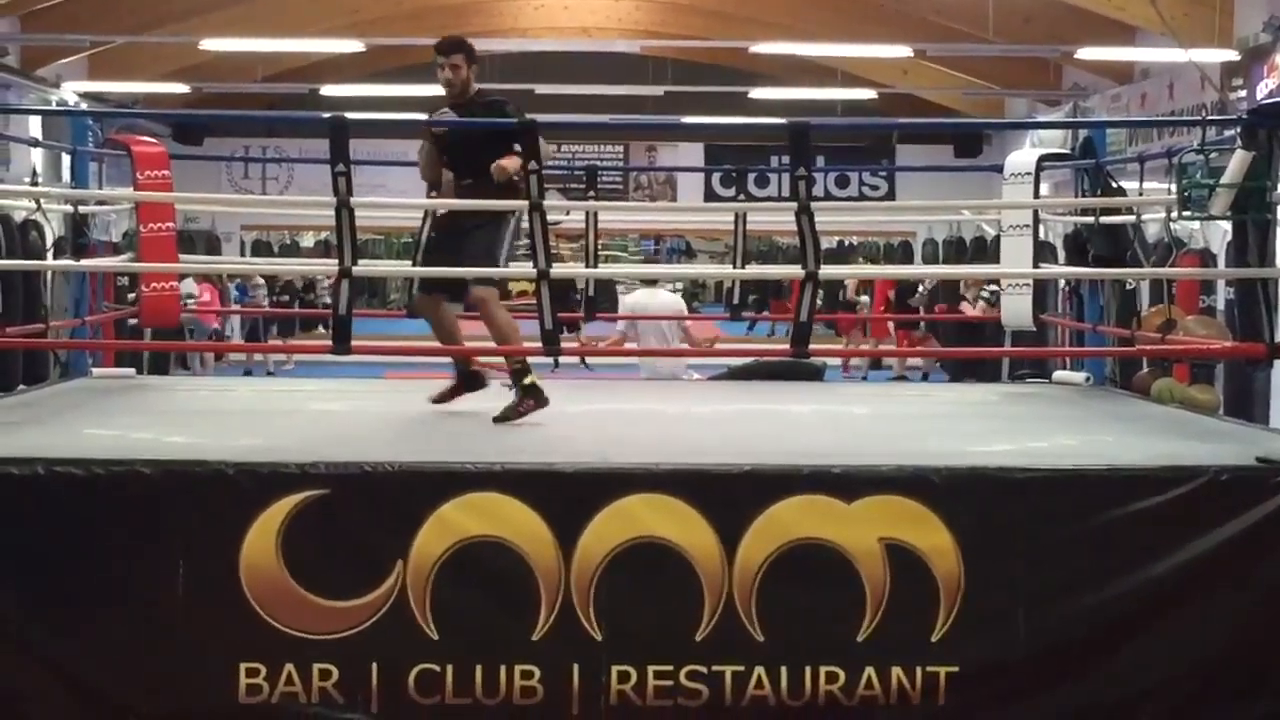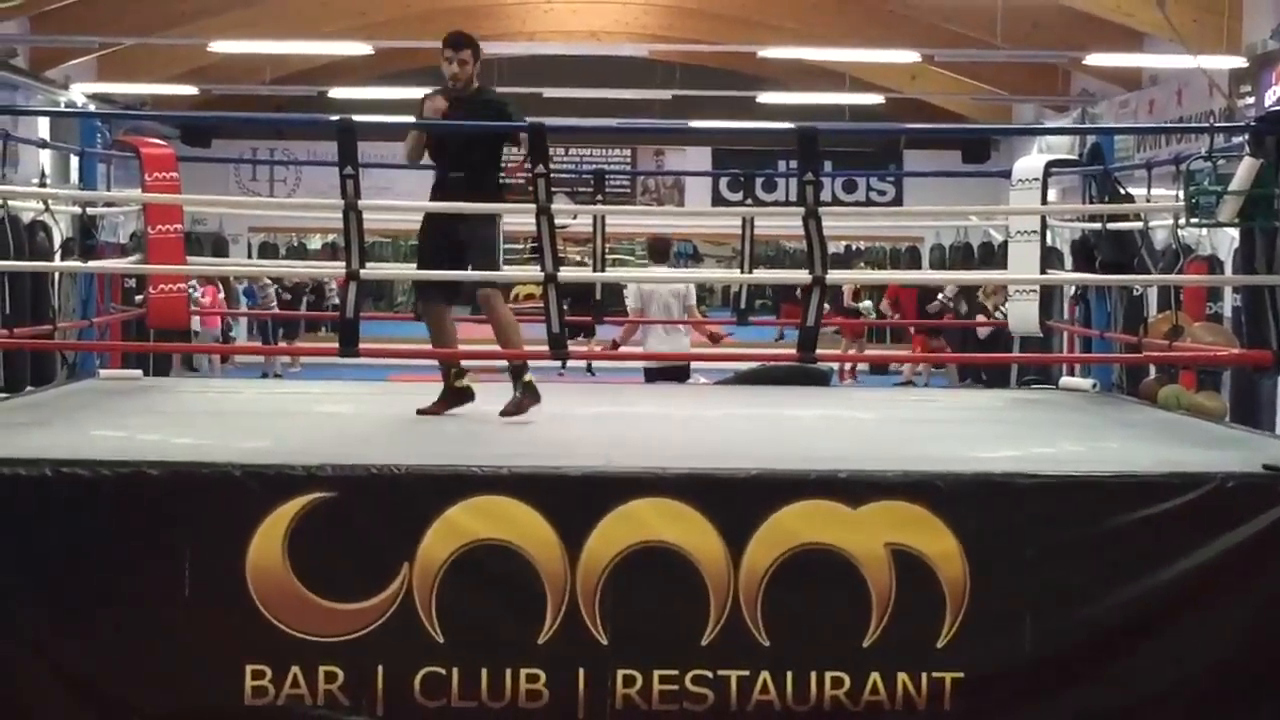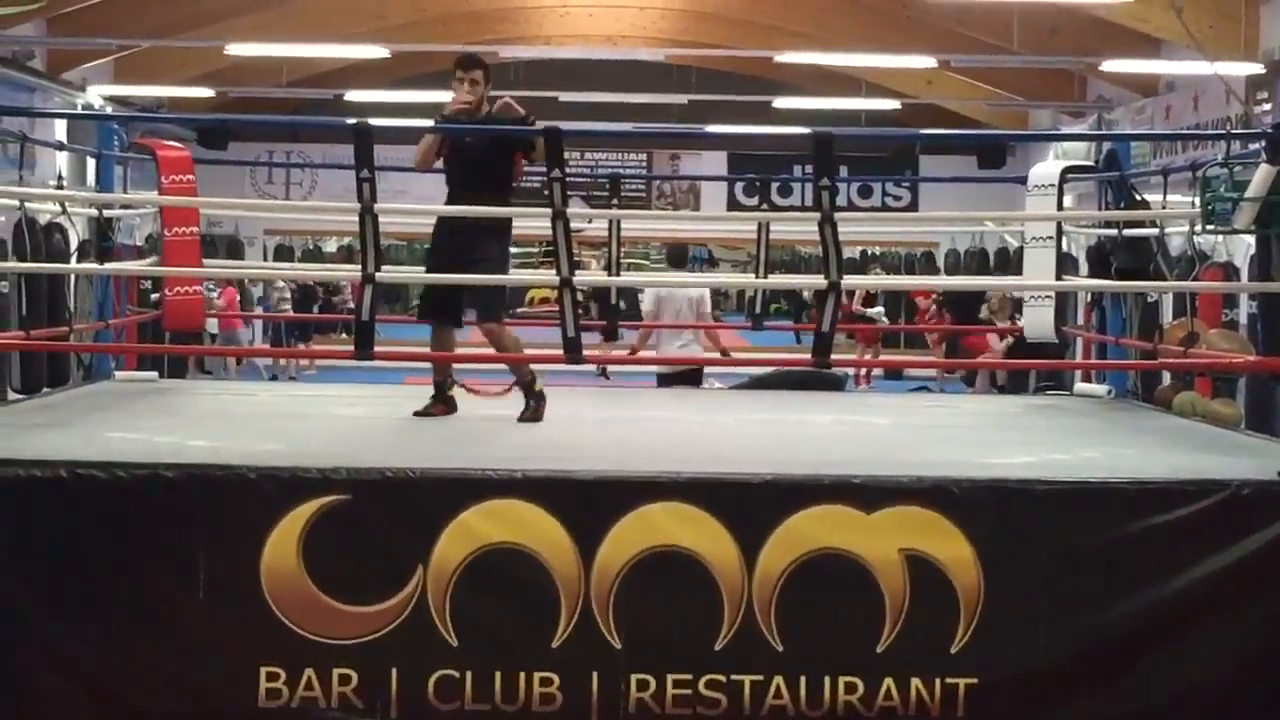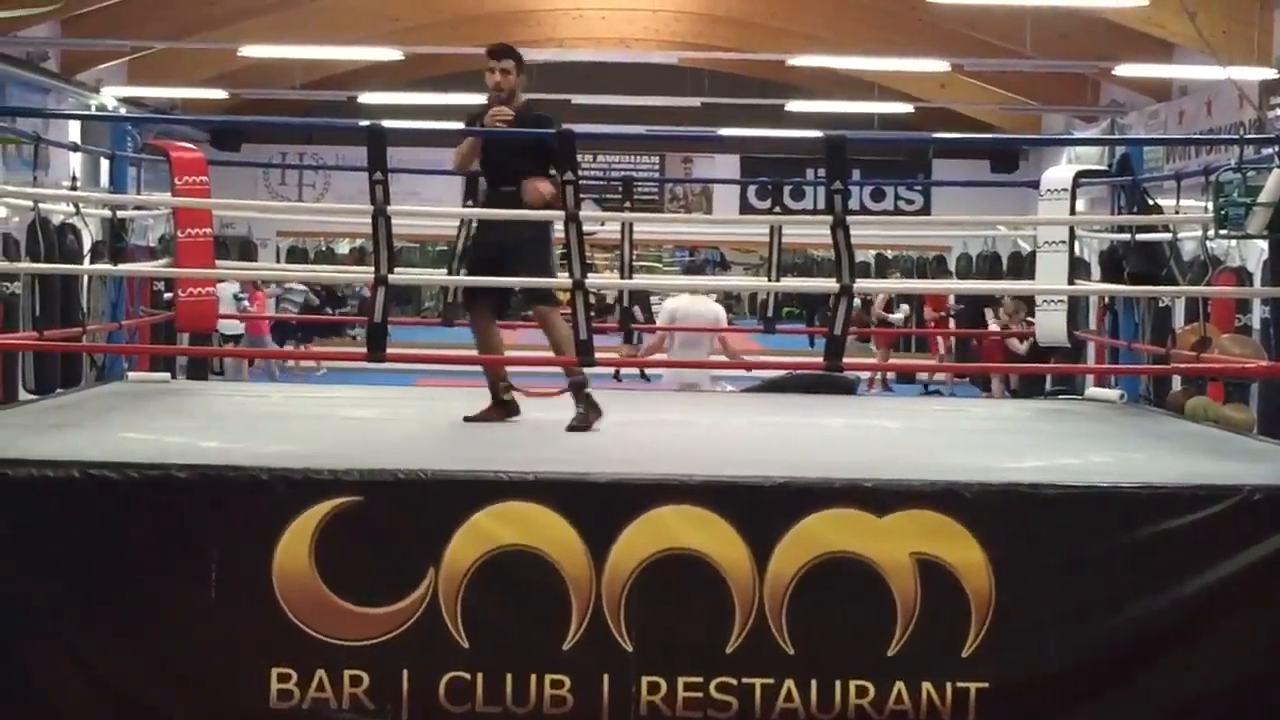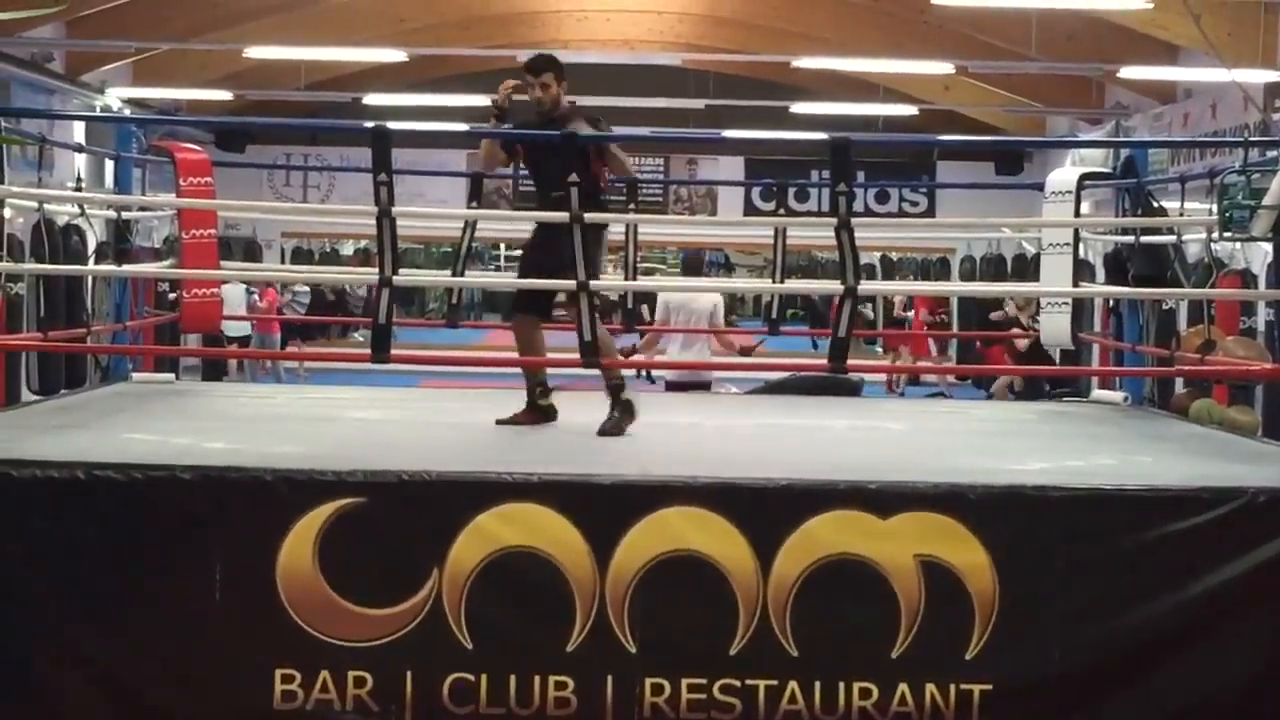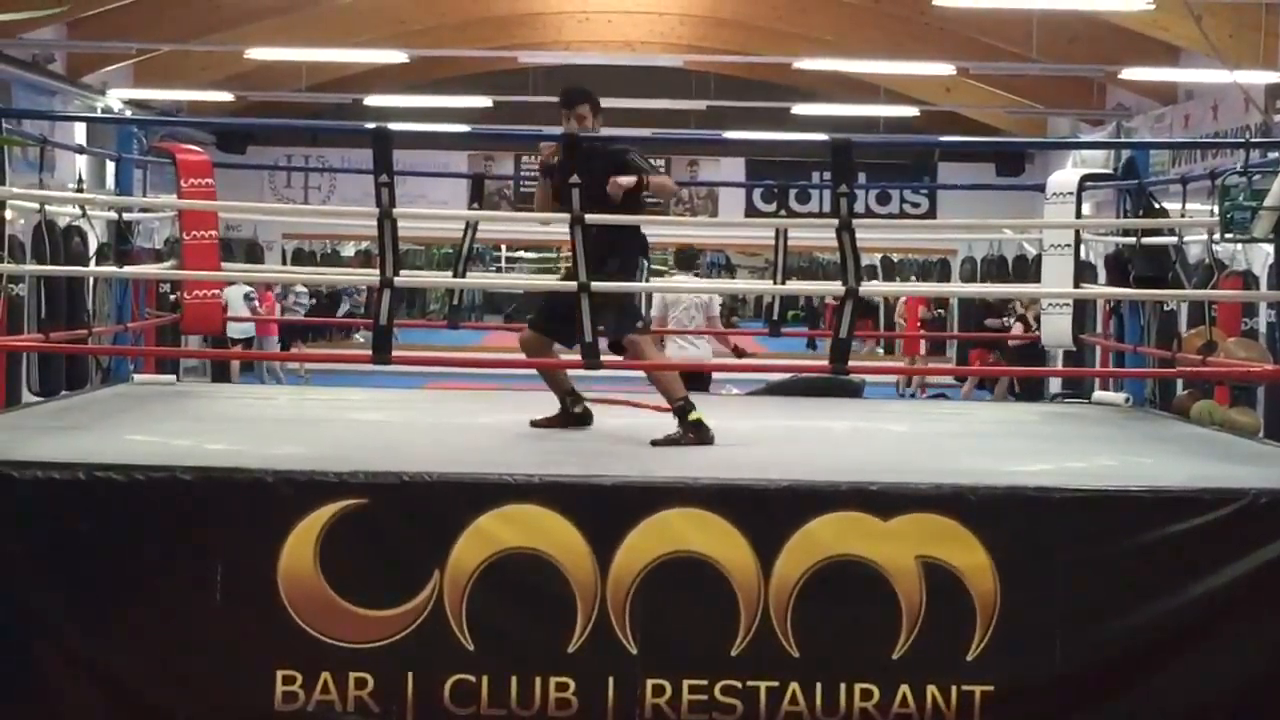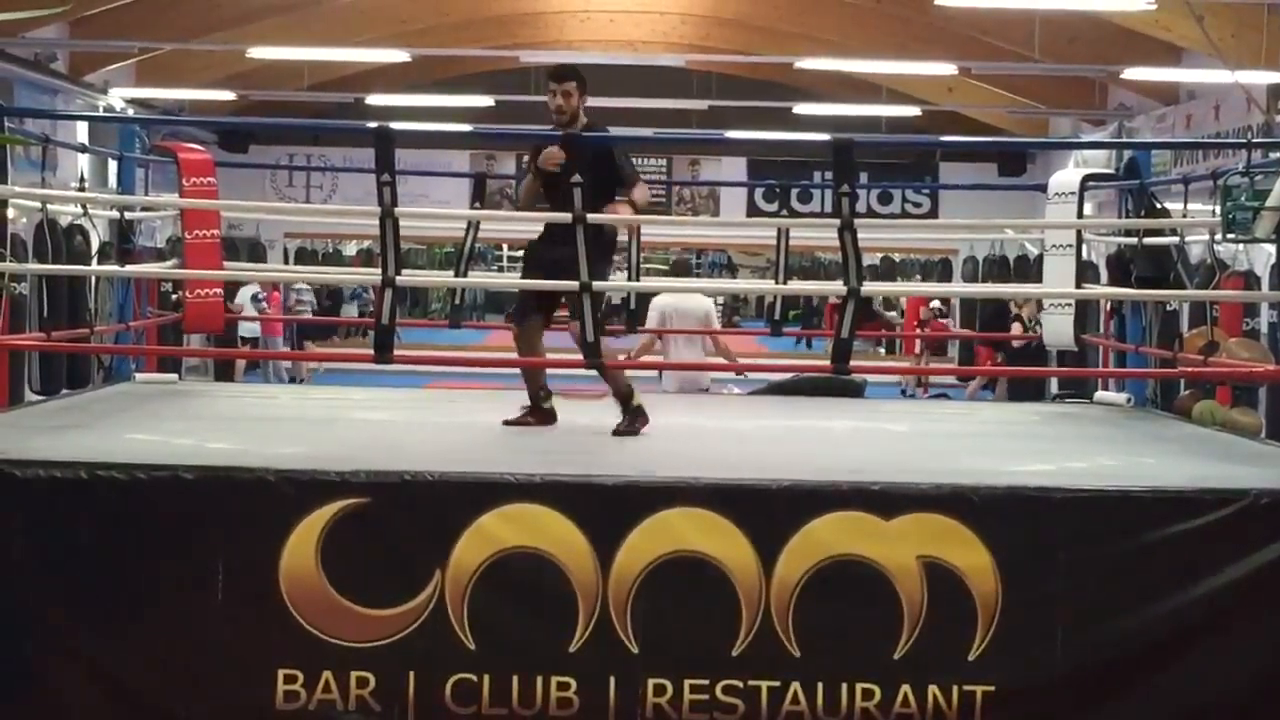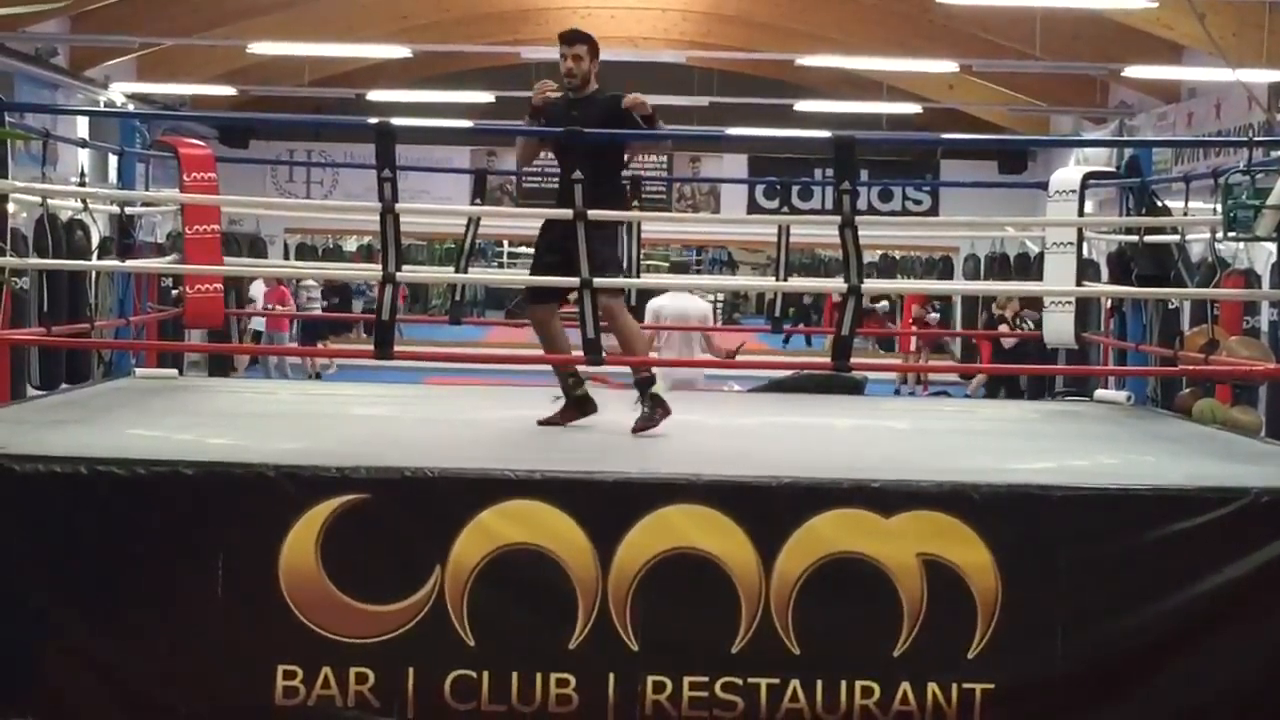
dt=0.3s
person 1, frame 1
left shoulder: (496, 108)
right shoulder: (444, 116)
left elbow: (542, 150)
right elbow: (429, 176)
left wrist: (516, 161)
right wrist: (432, 136)
left hip: (496, 213)
right hip: (459, 214)
left knee: (481, 294)
right knee: (427, 297)
left ankle: (527, 388)
right ankle: (467, 372)
person 1, frame 2
left shoulder: (492, 104)
right shoulder: (434, 103)
left elbow: (525, 142)
right elbow: (411, 157)
left wrist: (528, 152)
right wrist: (424, 121)
left hip: (482, 209)
right hip: (441, 210)
left knee: (488, 292)
right knee: (431, 302)
left ankle: (524, 383)
right ankle: (456, 385)
person 1, frame 3
left shoulder: (506, 123)
right shoulder: (450, 123)
left elbow: (544, 157)
right elbow: (421, 162)
left wrist: (523, 120)
right wrist: (445, 119)
left hip: (491, 234)
right hip: (450, 232)
left knee: (491, 325)
right knee: (440, 324)
left ankle: (532, 390)
right ankle: (443, 395)
person 1, frame 4
left shoulder: (539, 120)
right shoulder: (482, 118)
right elbow: (460, 164)
left wrist: (550, 186)
right wrist: (483, 128)
left hip: (532, 224)
right hip: (492, 223)
left knee: (543, 308)
right knee: (480, 313)
left ankle: (584, 399)
right ankle: (503, 398)
person 1, frame 5
left shoulder: (584, 122)
right shoulder: (527, 127)
left elbow: (627, 173)
right elbow: (488, 164)
left wrist: (595, 141)
right wrist: (498, 112)
left hip: (584, 228)
right hip: (548, 229)
left knee: (582, 311)
right knee: (523, 321)
left ankle: (620, 400)
right ankle: (539, 403)
person 1, frame 6
left shoulder: (616, 153)
right shoulder: (567, 162)
left elbow: (667, 188)
right elbow: (544, 212)
left wrist: (634, 182)
right wrist: (545, 170)
left hip: (621, 262)
right hip: (587, 264)
left knee: (633, 339)
right knee: (532, 340)
left ankle: (691, 422)
right ankle: (573, 409)
person 1, frame 7
left shoulder: (603, 141)
right shoulder: (544, 145)
left elbow: (640, 188)
right elbow: (525, 202)
left wrist: (627, 205)
right wrist: (538, 170)
left hip: (591, 246)
right hip: (551, 245)
left knee: (581, 330)
right knee: (525, 328)
left ankle: (631, 406)
right ankle: (541, 405)
person 1, frame 8
left shoulder: (612, 104)
right shoulder: (554, 107)
left elbow: (659, 148)
right elbow: (523, 158)
left wrist: (647, 116)
right wrist: (534, 112)
left hip: (603, 216)
right hip: (563, 215)
left knee: (608, 302)
right knee: (540, 307)
left ankle: (651, 397)
right ankle: (577, 397)
